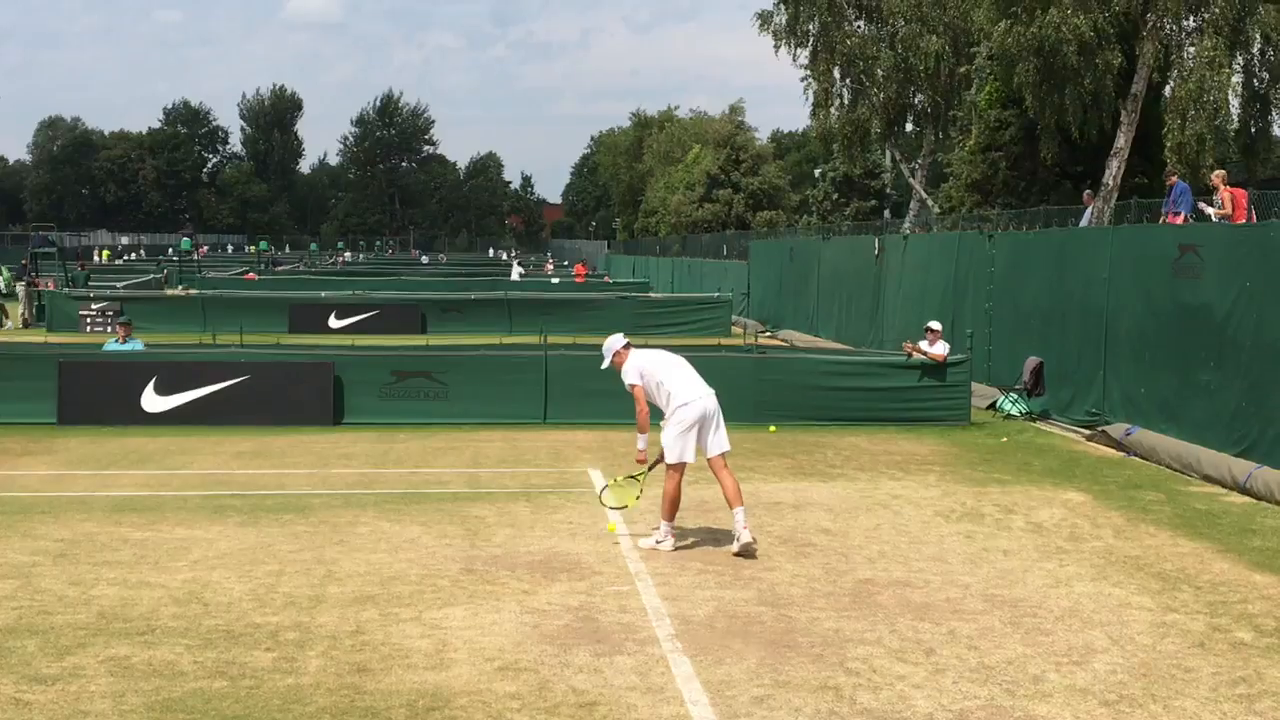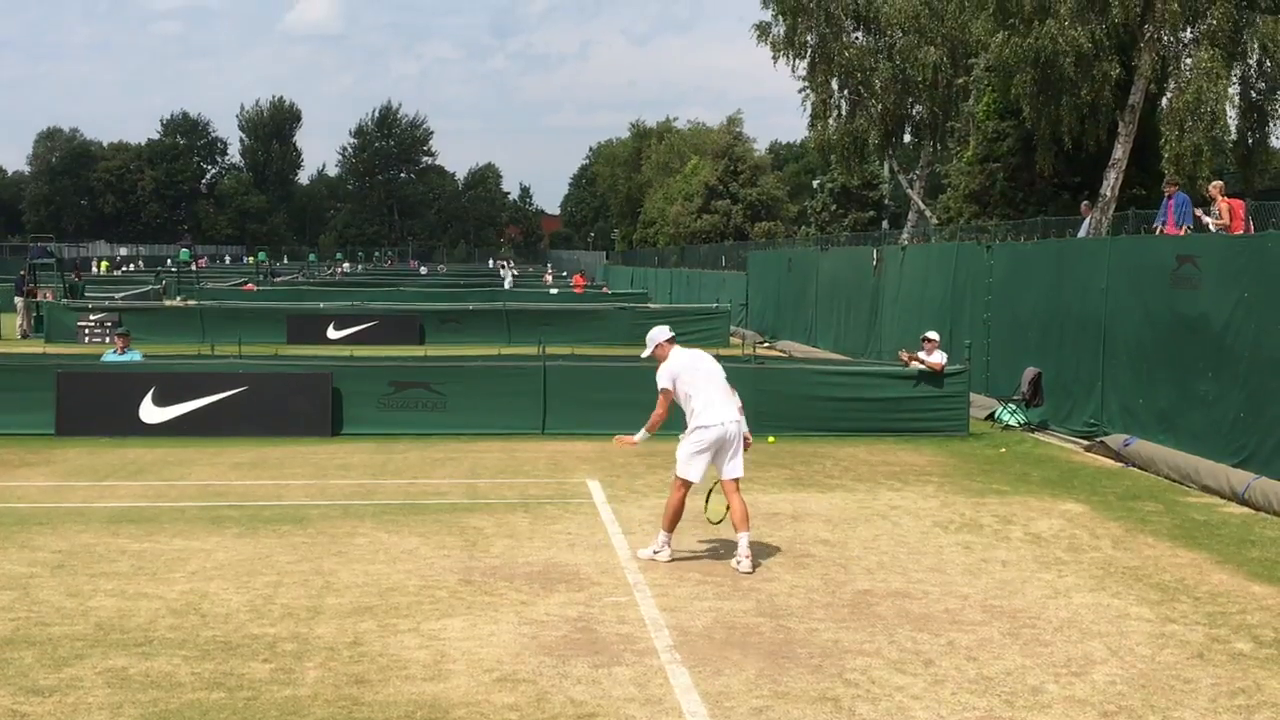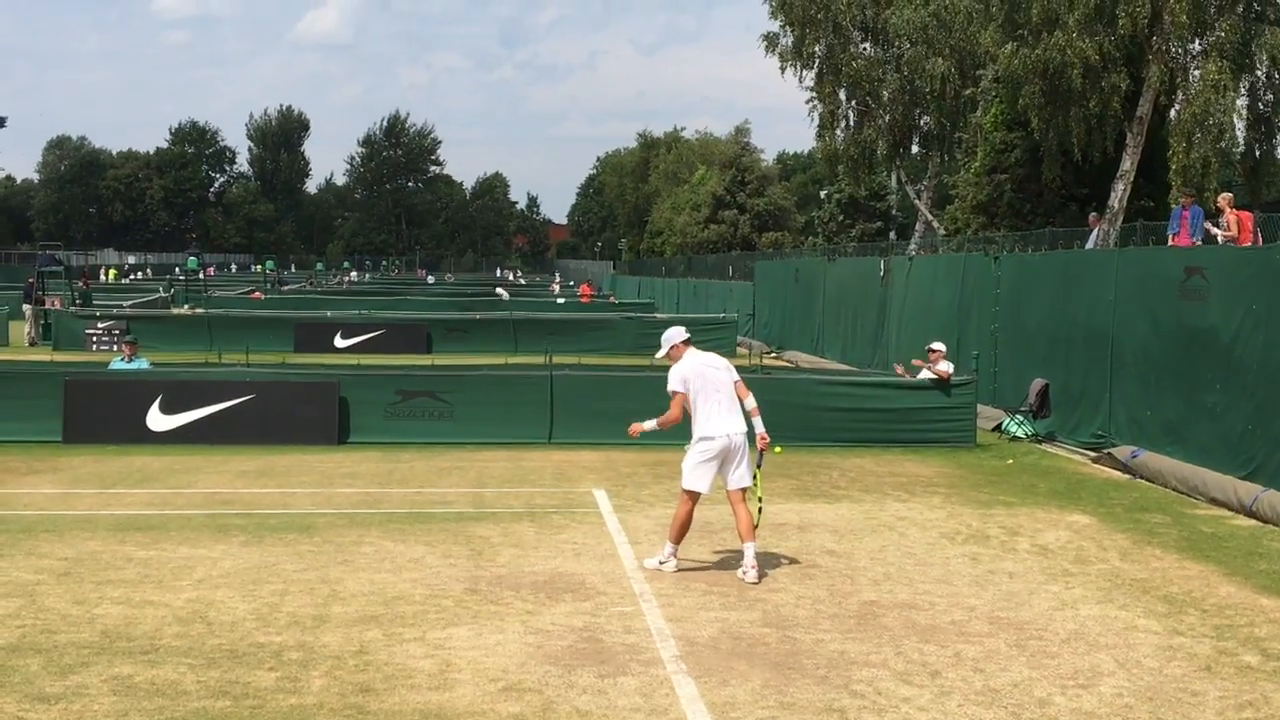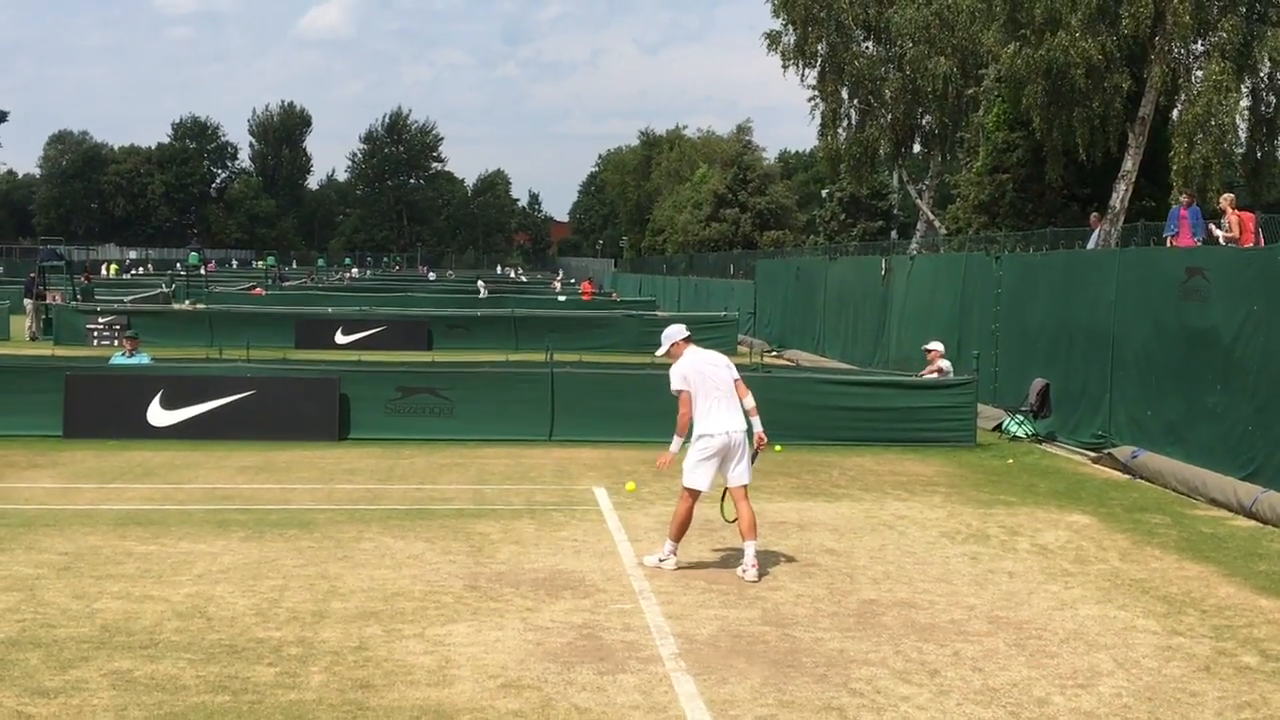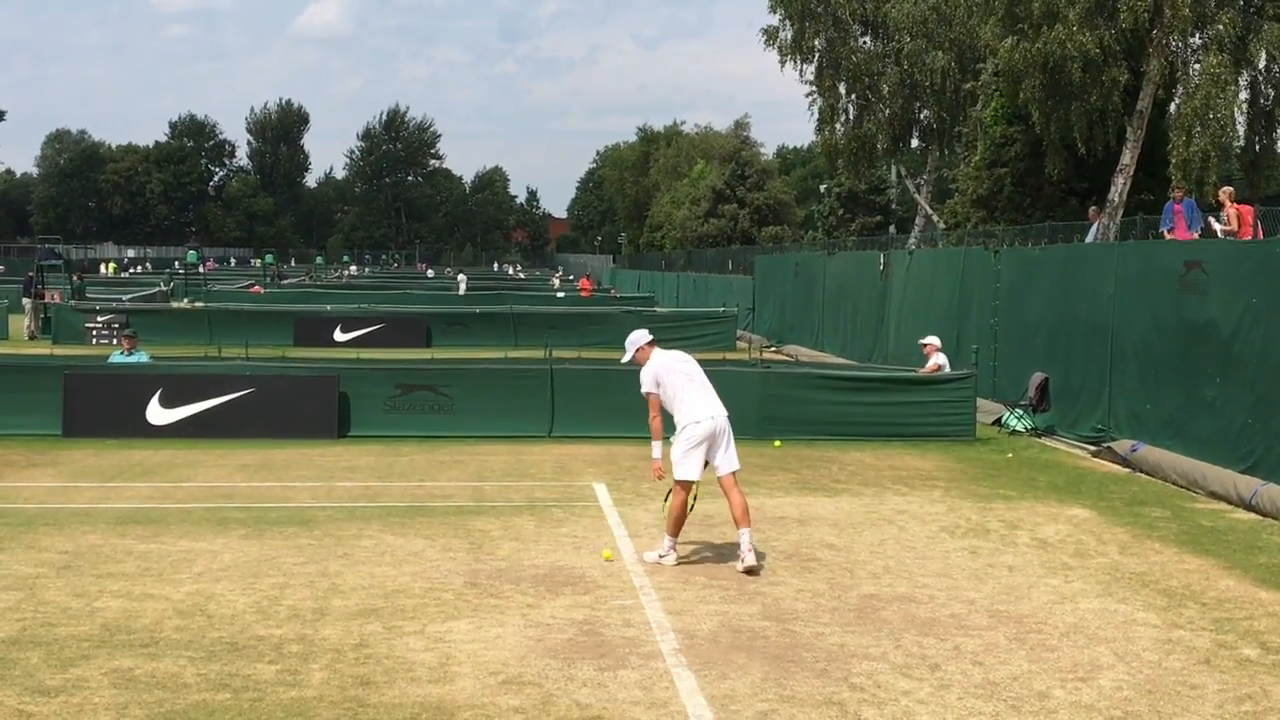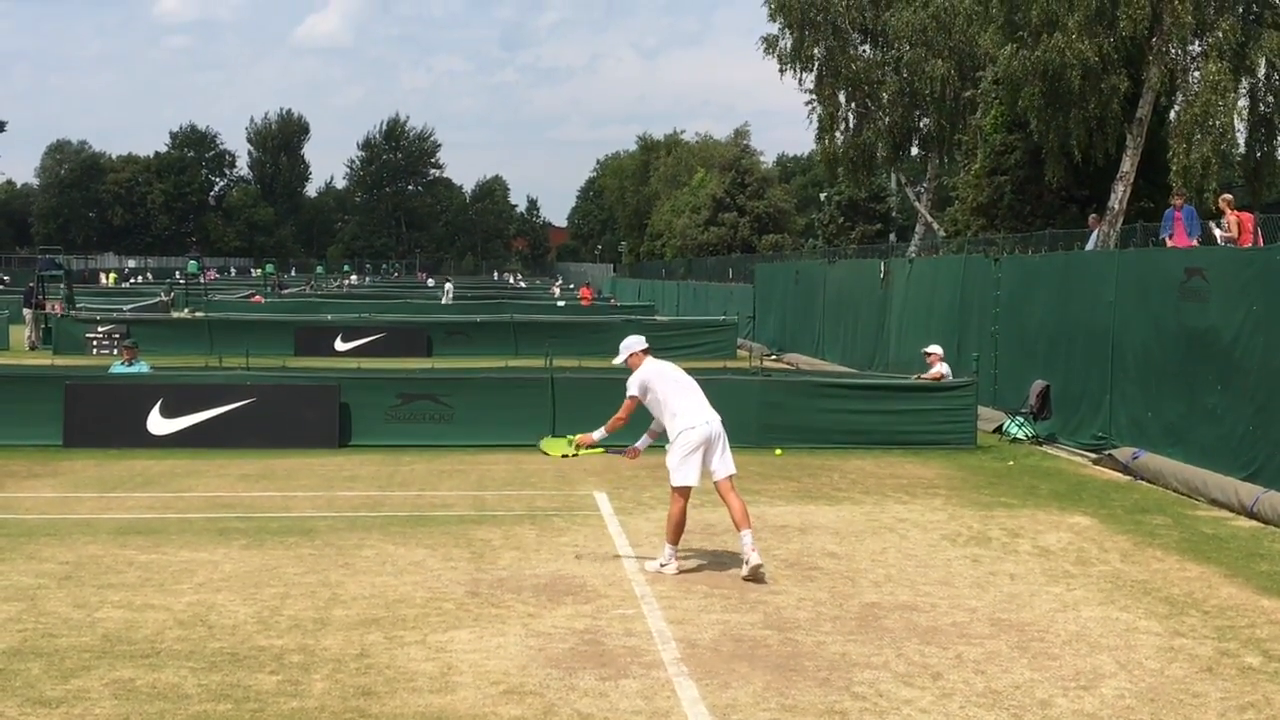
dt=0.5s
person 1, frame 1
left shoulder: (630, 366)
right shoulder: (656, 355)
left elbow: (643, 409)
left wrist: (641, 447)
right wrist: (669, 442)
left hip: (686, 407)
right hip: (708, 400)
left knee: (674, 473)
right knee: (721, 467)
left ankle: (665, 536)
right ankle: (742, 529)
person 1, frame 2
left shoulder: (667, 367)
right shoulder: (705, 355)
left elbow: (661, 413)
right elbow: (732, 395)
left wrist: (637, 437)
right wrist: (743, 430)
left hip: (705, 428)
right hip: (730, 425)
left knee: (680, 488)
right knee: (732, 490)
left ankle: (662, 547)
right ankle: (743, 554)
person 1, frame 3
left shoulder: (679, 369)
right shoulder: (720, 360)
left elbow: (675, 415)
right elbow: (746, 396)
left wrist: (646, 426)
right wrist: (760, 430)
left hip: (709, 439)
right hip: (737, 435)
left knee: (687, 500)
right knee: (739, 500)
left ankle: (668, 557)
right ankle: (750, 564)
person 1, frame 4
left shoulder: (680, 368)
right shoulder: (720, 358)
left elbow: (685, 415)
right elbow: (745, 395)
left wrist: (673, 449)
right wrist: (758, 428)
left hip: (709, 436)
right hip: (737, 433)
left knee: (687, 497)
right knee: (741, 498)
left ankle: (667, 555)
right ankle: (750, 563)
person 1, frame 5
left shoulder: (649, 369)
right shoulder: (682, 356)
left elbow: (655, 416)
left wrist: (656, 456)
left hip: (694, 425)
right hip: (719, 418)
left knee: (681, 490)
right knee: (731, 486)
left ankle: (668, 551)
right ankle: (747, 550)
person 1, frame 6
left shoulder: (640, 376)
right shoulder: (668, 367)
left elbow: (622, 417)
left wrist: (595, 436)
right wrist: (640, 446)
left hip: (690, 432)
right hip: (713, 425)
left knee: (679, 498)
right knee: (728, 490)
left ankle: (669, 560)
right ankle: (750, 552)
